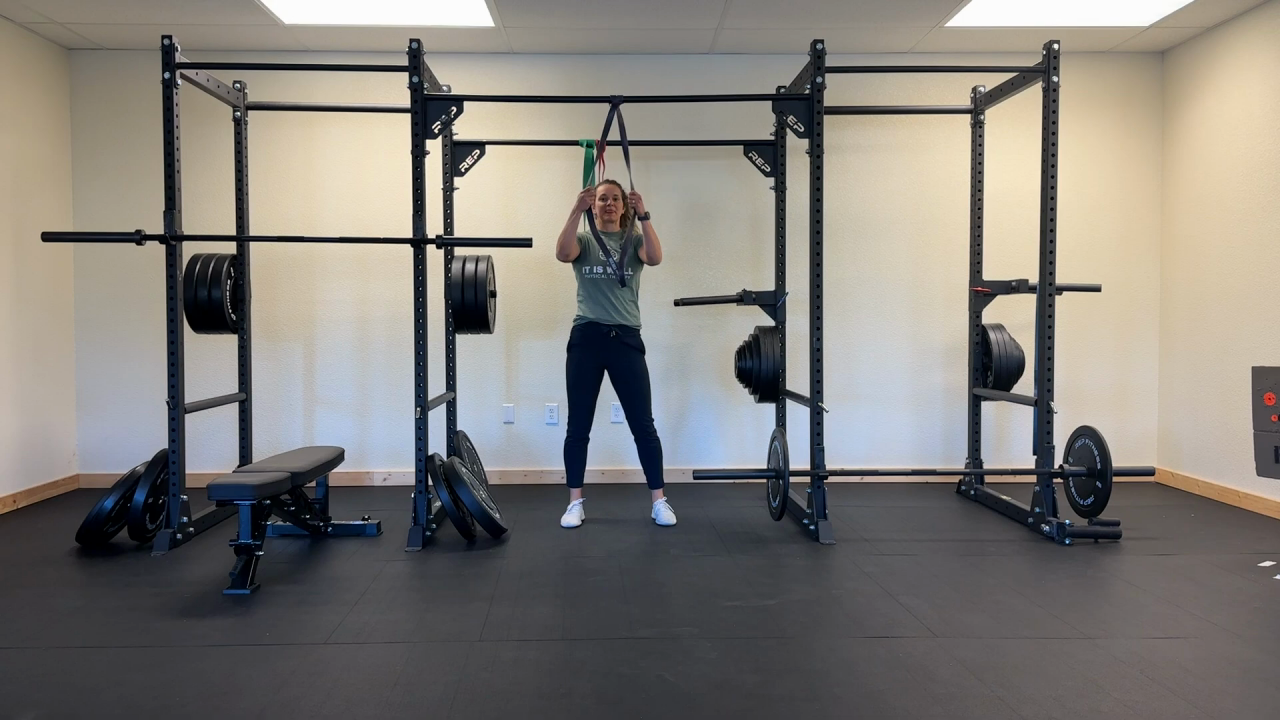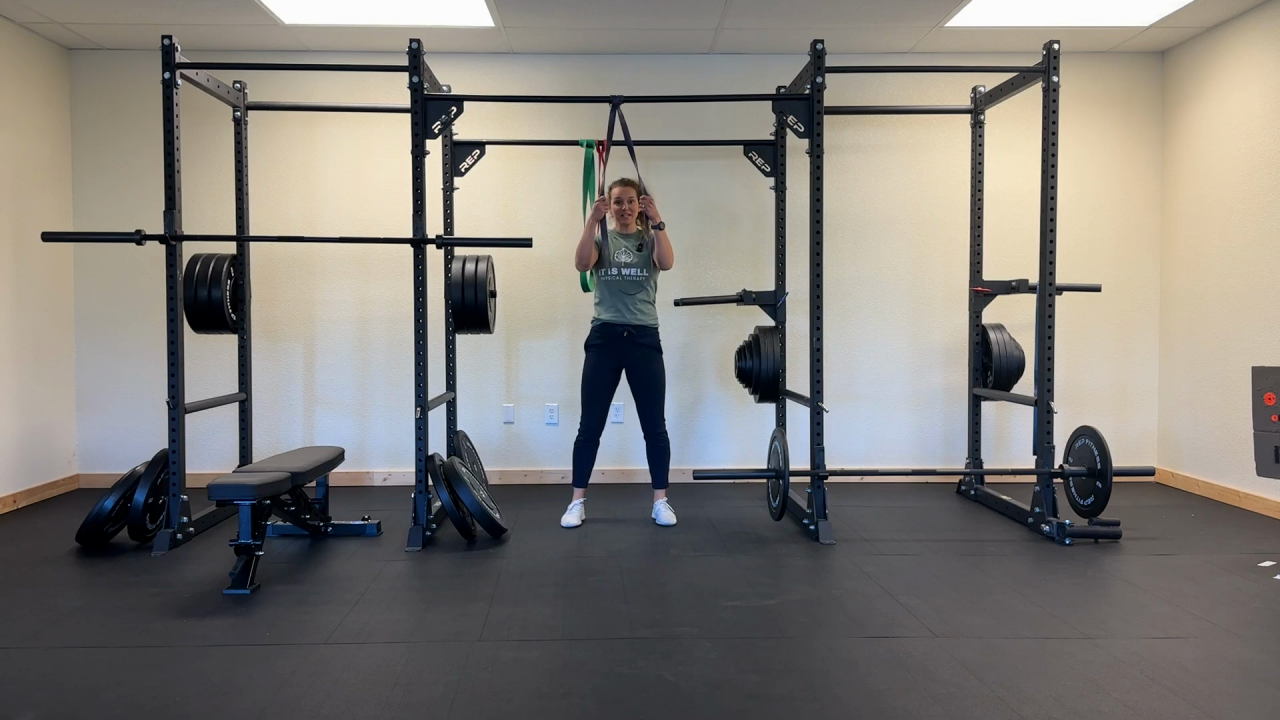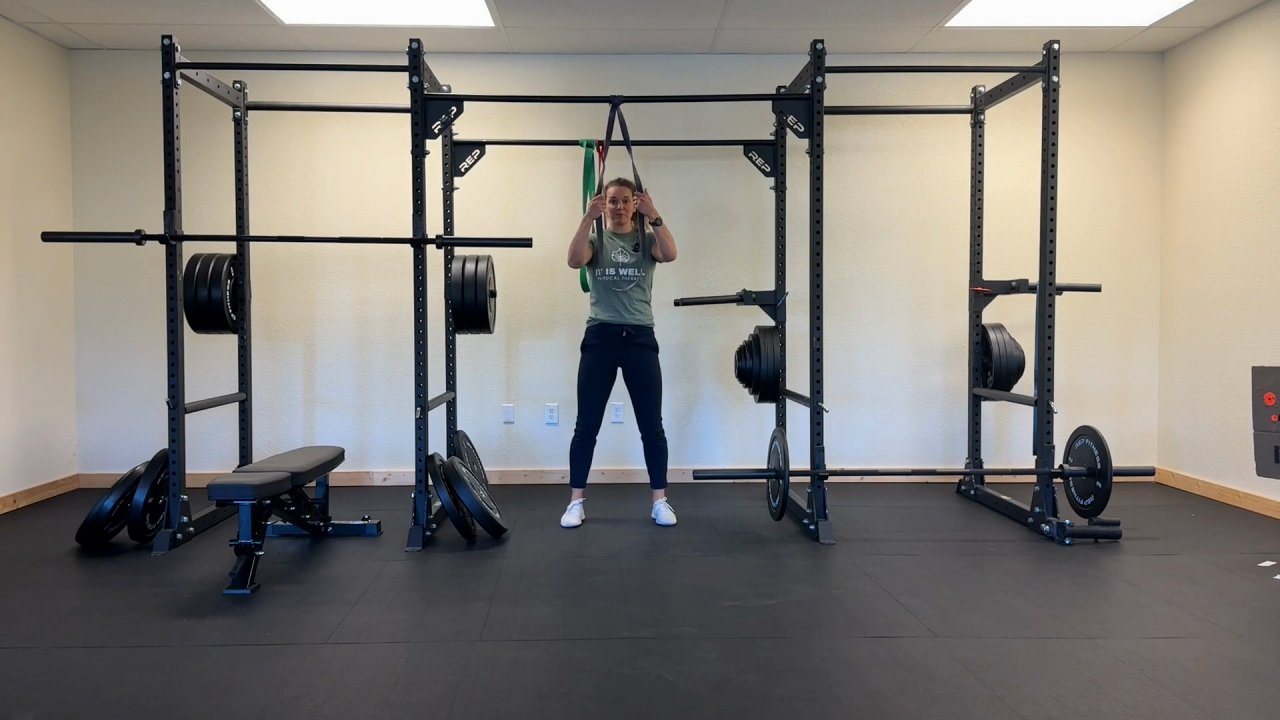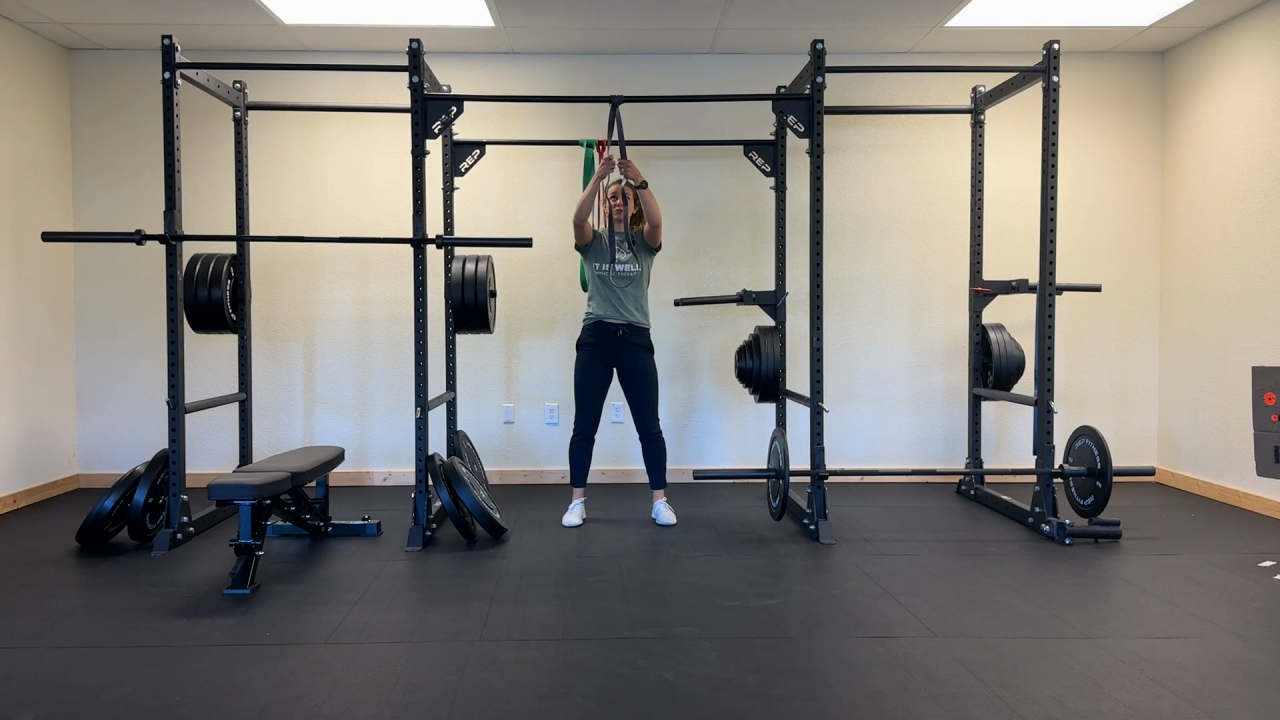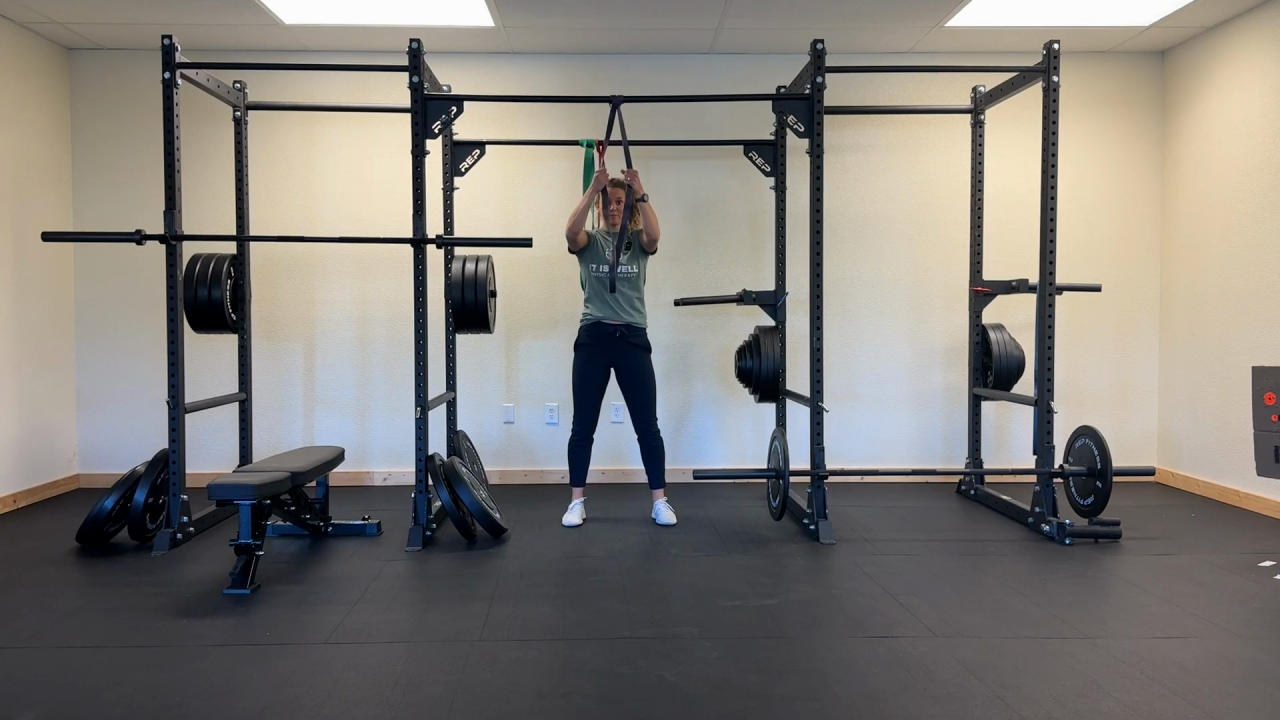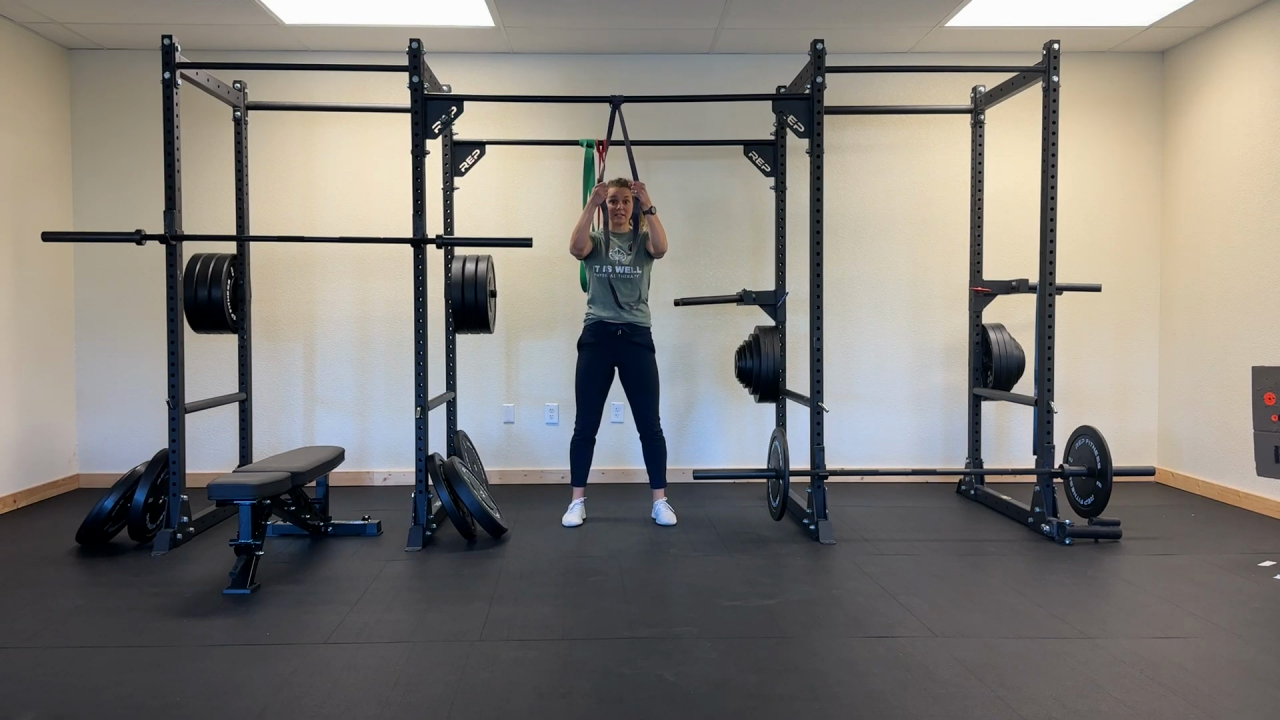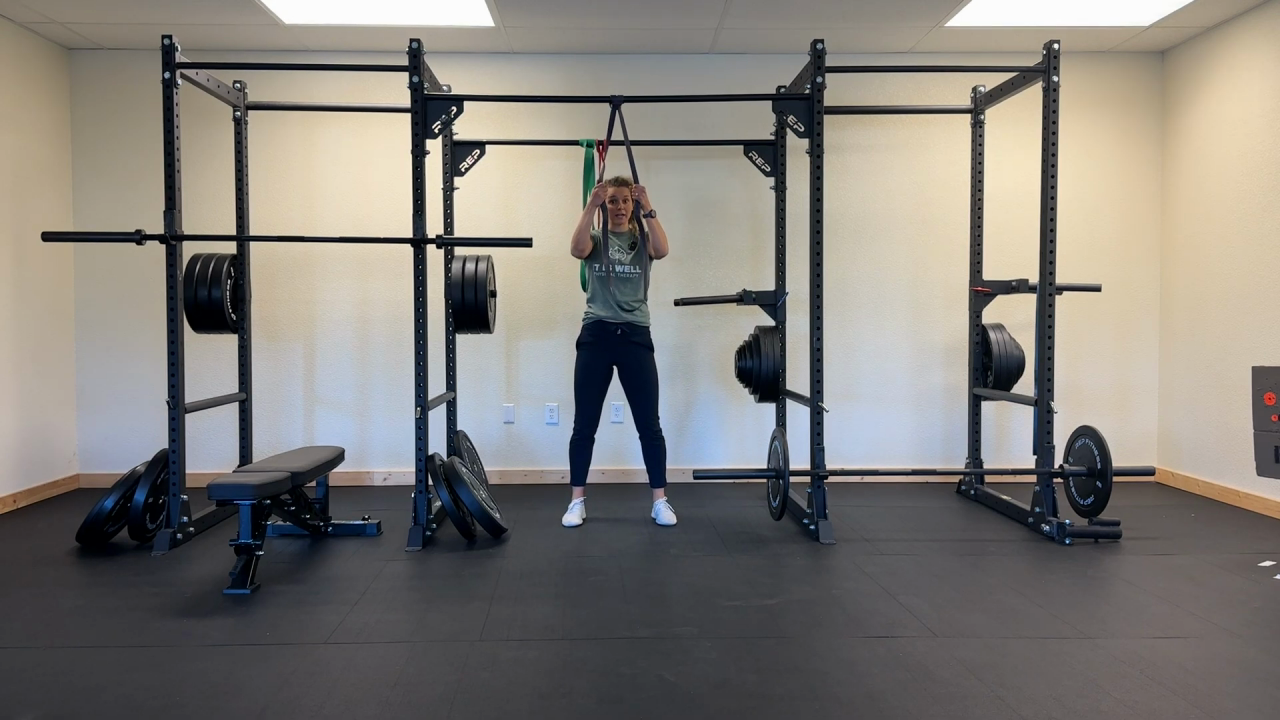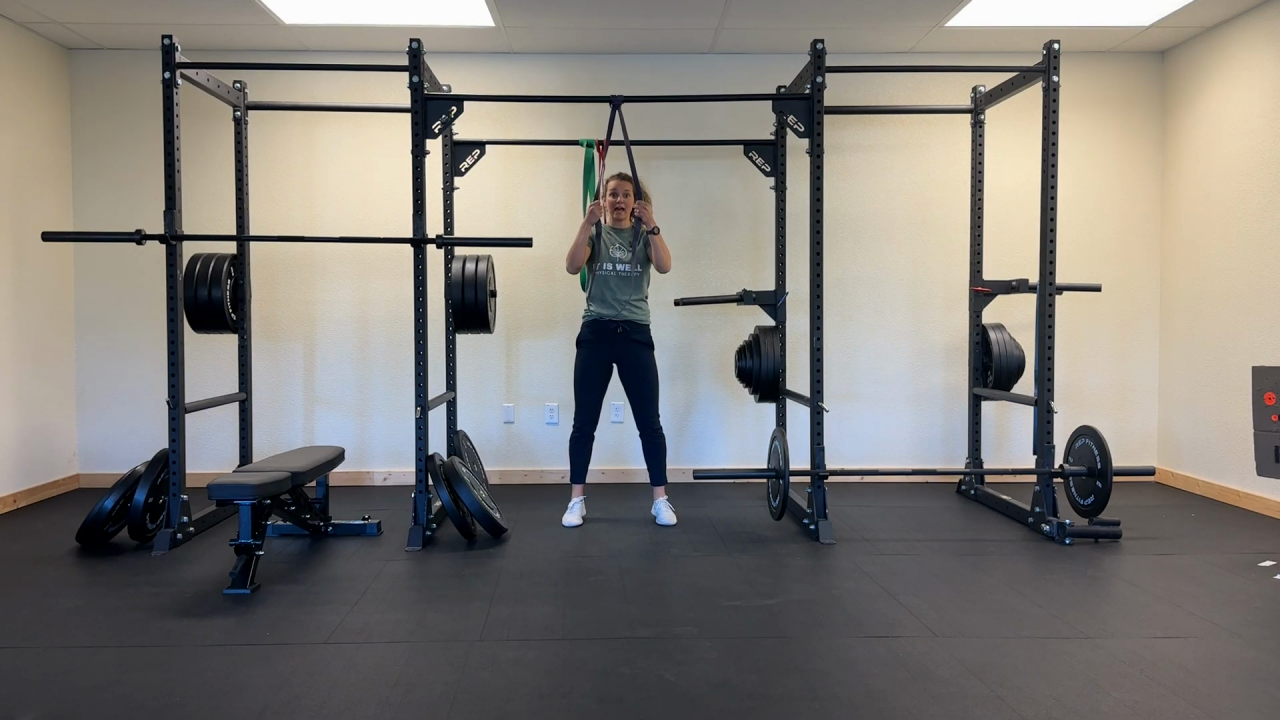
dt=0.7s
person 1, frame 1
left shoulder: (633, 241)
right shoulder: (583, 239)
left elbow: (654, 257)
right elbow: (562, 254)
left wrist: (643, 215)
right wrist: (576, 211)
left hip: (626, 339)
right hip: (586, 338)
left knee: (643, 425)
right knee: (578, 425)
left ankle: (659, 501)
right ankle: (575, 502)
person 1, frame 2
left shoulder: (650, 239)
right shoulder: (601, 240)
left elbow: (666, 263)
right elbow: (582, 264)
left wrist: (657, 220)
right wrist: (592, 220)
left hip: (644, 339)
right hip: (604, 338)
left knee: (654, 426)
right knee: (590, 425)
left ankle: (660, 501)
right ankle: (577, 502)
person 1, frame 3
left shoulder: (646, 240)
right shoulder: (596, 241)
left elbow: (670, 253)
right elbow: (574, 261)
left wrist: (654, 216)
right wrist: (588, 218)
left hip: (640, 339)
right hip: (600, 338)
left knee: (651, 425)
right knee: (586, 425)
left ankle: (660, 501)
right ankle: (576, 501)
person 1, frame 4
left shoulder: (645, 242)
right shoulder: (592, 241)
left elbow: (657, 221)
right elbow: (578, 219)
left wrist: (639, 180)
right wrist: (597, 178)
left hip: (635, 339)
right hip: (595, 338)
left knee: (649, 426)
right knee: (584, 426)
left ankle: (659, 501)
right ankle: (577, 502)
person 1, frame 5
left shoulder: (637, 238)
right shoulder: (590, 240)
left elbow: (654, 236)
right elbow: (571, 234)
left wrist: (641, 193)
right wrist: (591, 190)
left hip: (633, 339)
right hip: (593, 338)
left knee: (647, 425)
right knee: (583, 425)
left ankle: (659, 501)
right ankle: (577, 501)
person 1, frame 6
left shoulder: (643, 240)
right shoulder: (595, 240)
left elbow: (661, 248)
right elbow: (576, 248)
left wrist: (648, 206)
right wrist: (591, 205)
left hip: (636, 337)
right hip: (597, 337)
left knee: (649, 425)
right knee: (585, 425)
left ankle: (660, 501)
right ankle: (577, 502)
person 1, frame 7
left shoulder: (643, 242)
right shoulder: (594, 242)
left elbow: (662, 249)
right elbow: (575, 248)
left wrist: (648, 208)
right wrist: (590, 205)
left hip: (635, 337)
right hip: (596, 336)
left knee: (649, 424)
right knee: (585, 424)
left ankle: (660, 501)
right ankle: (577, 501)
person 1, frame 8
left shoulder: (645, 236)
right shoulder: (594, 236)
left elbow: (664, 266)
right elbow: (572, 266)
left wrist: (651, 226)
right wrist: (587, 224)
left hip: (635, 334)
right hip: (595, 333)
left knee: (649, 422)
right knee: (584, 422)
left ankle: (660, 500)
right ankle: (577, 501)
